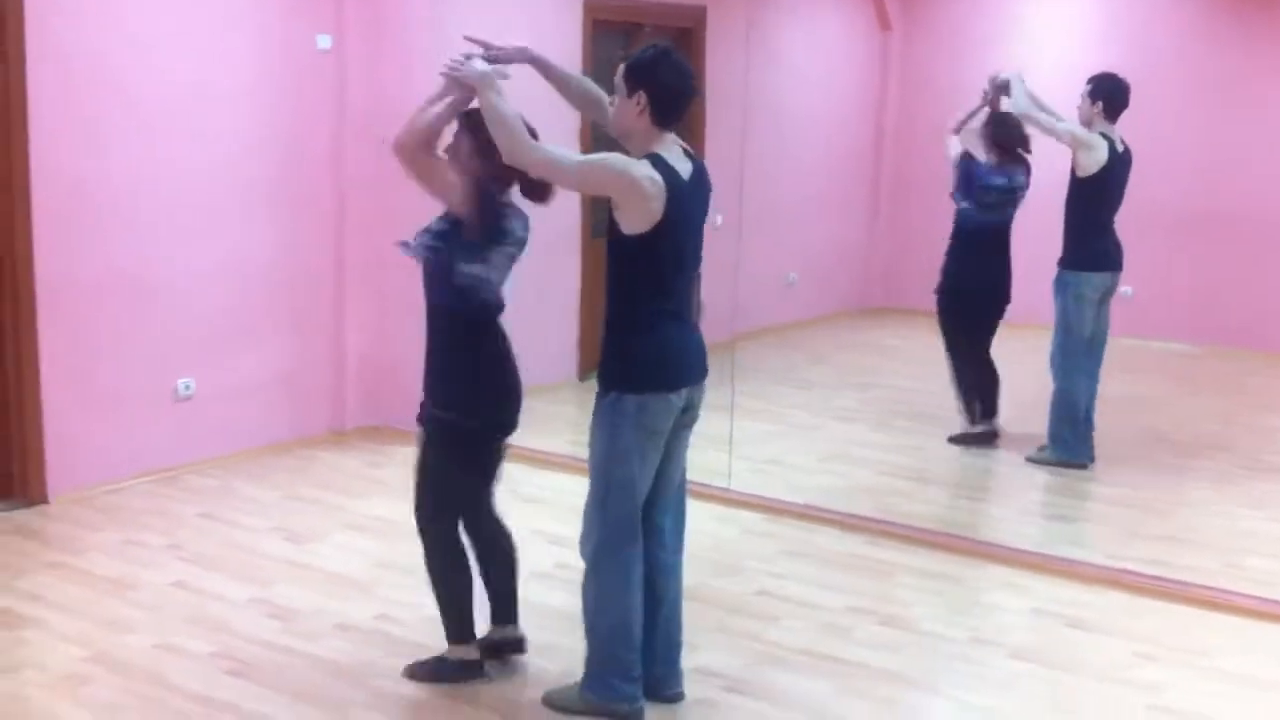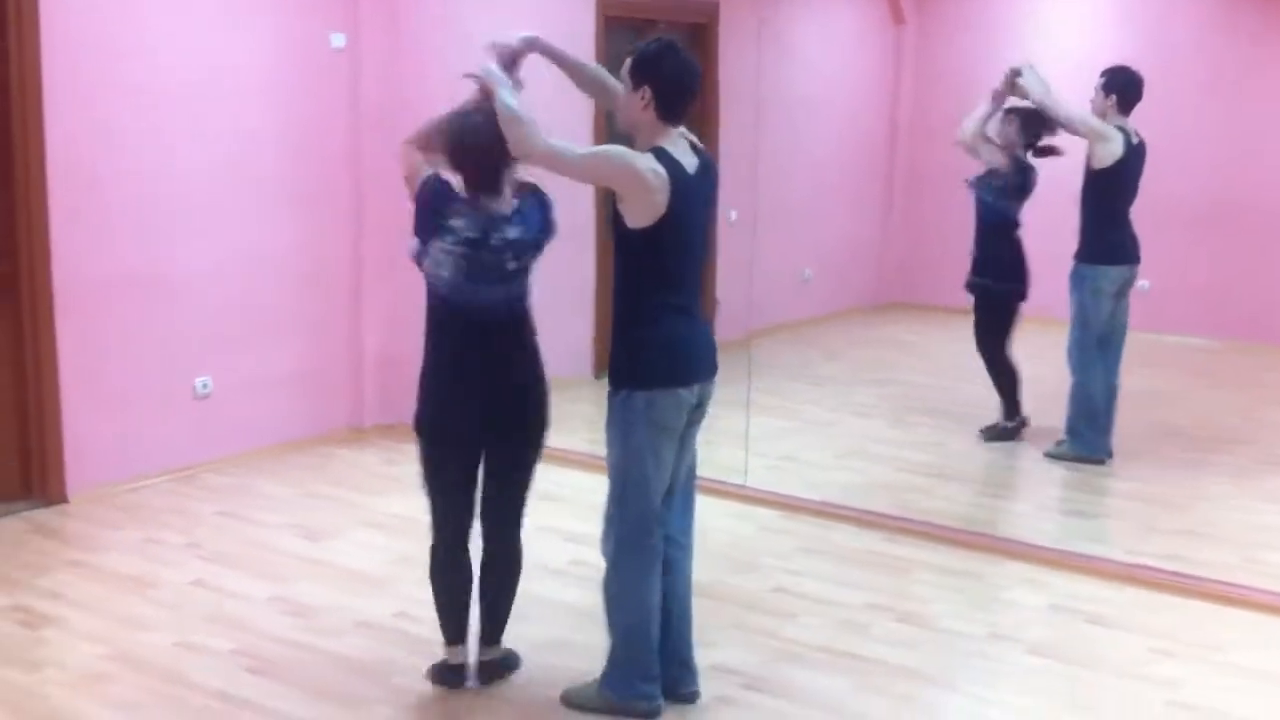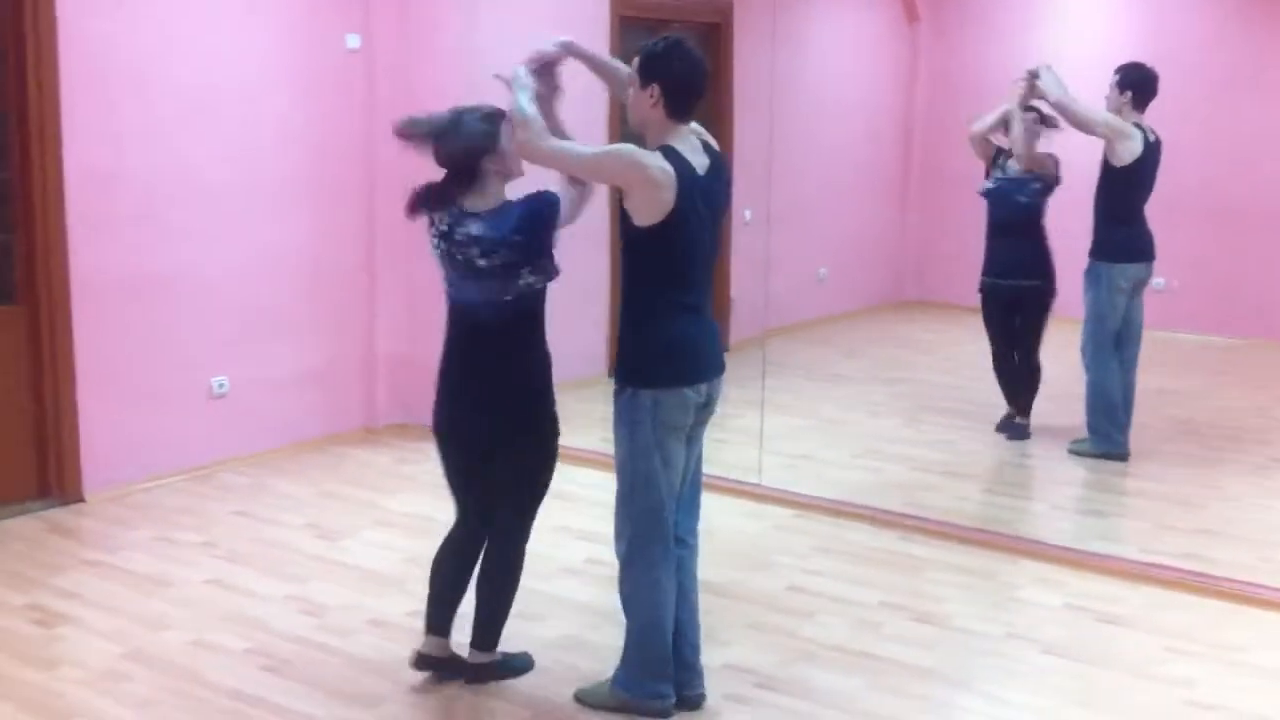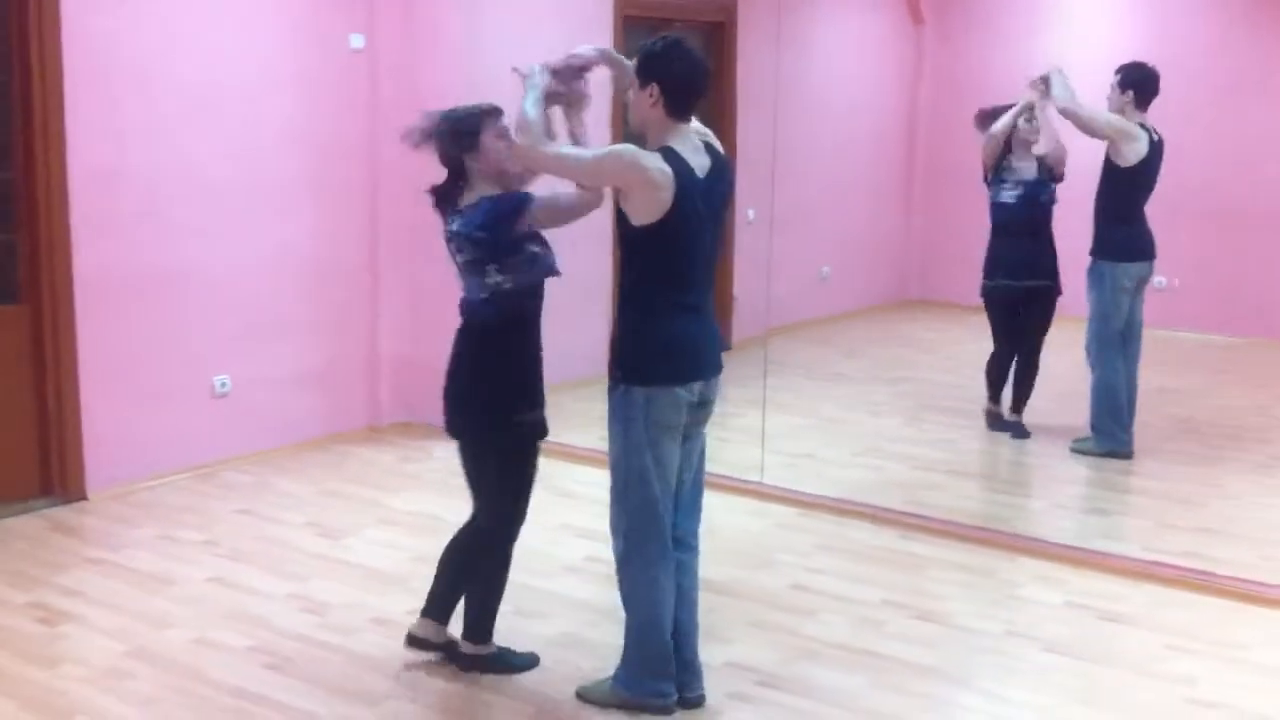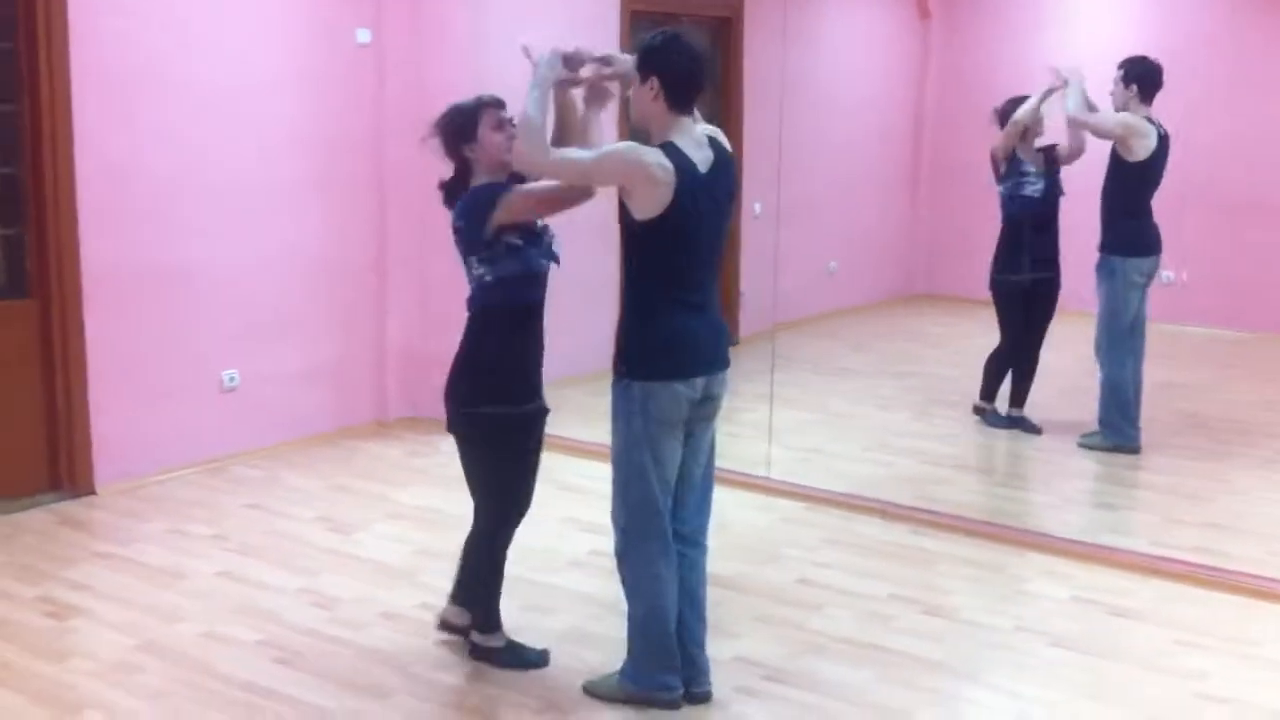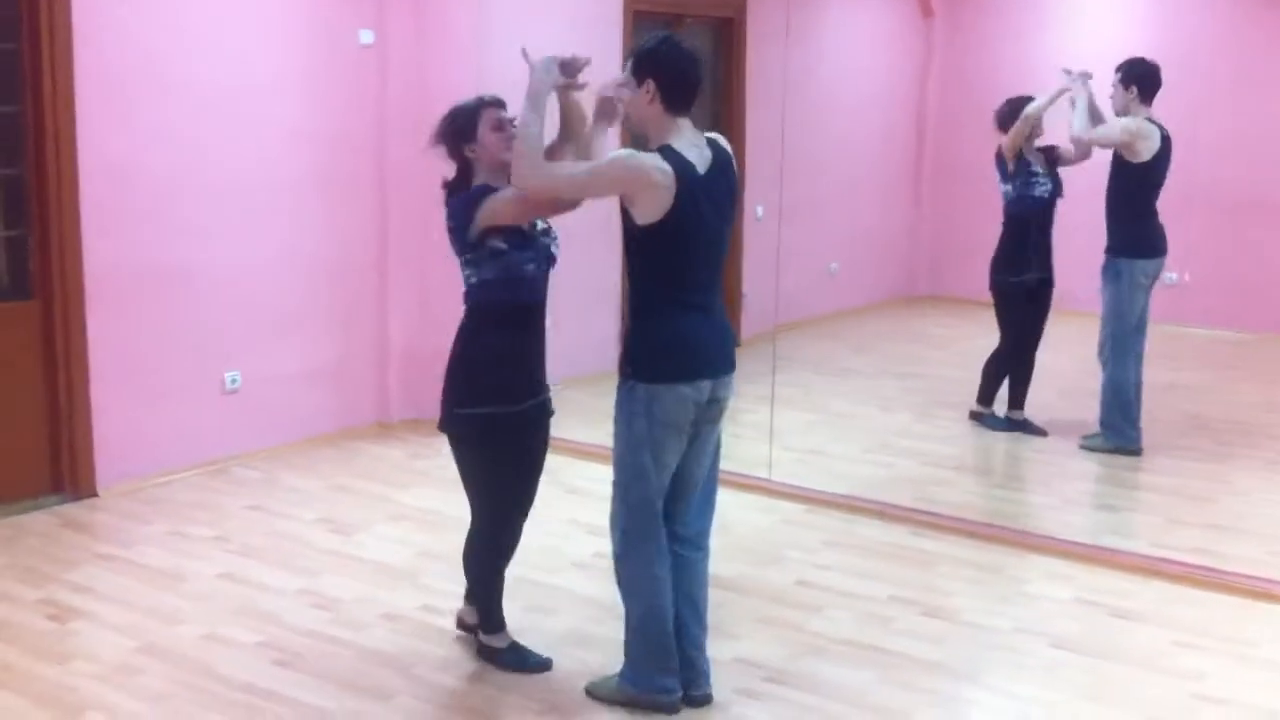
dt=0.1s
person 1, frame 1
left shoulder: (632, 177)
right shoulder: (687, 163)
left elbow: (521, 152)
right elbow: (603, 112)
left wrist: (485, 84)
right wrist: (531, 59)
left hip: (639, 378)
right hip: (683, 371)
left knee: (611, 537)
right knee: (659, 529)
person 1, frame 2
left shoulder: (634, 170)
right shoulder: (695, 157)
left elbow: (526, 143)
right elbow: (629, 100)
left wrist: (499, 82)
right wrist: (547, 51)
left hip: (650, 374)
right hip: (693, 365)
left knee: (633, 534)
right knee: (669, 527)
person 1, frame 3
left shoulder: (643, 168)
right shoulder: (708, 154)
left elbow: (533, 145)
right elbow: (649, 100)
left wrist: (521, 85)
right wrist: (579, 54)
left hip: (655, 373)
right hip: (701, 365)
left knee: (644, 532)
right knee: (676, 526)
person 1, frame 4
left shoulder: (640, 168)
right shoulder: (712, 152)
left elbow: (532, 151)
right elbow: (678, 115)
left wrist: (537, 89)
right wrist: (606, 61)
left hip: (651, 374)
right hip: (700, 366)
left knee: (642, 532)
right knee: (677, 527)
person 1, frame 5
left shoulder: (641, 164)
right shoulder: (719, 150)
left elbow: (530, 157)
right elbow: (681, 110)
left wrist: (542, 80)
right wrist: (624, 69)
left hip: (655, 368)
right hip: (707, 362)
left knee: (643, 525)
right knee: (685, 523)
left ankle: (653, 675)
right ankle: (688, 668)
person 1, frame 6
left shoulder: (638, 169)
right shoulder: (721, 155)
left elbow: (529, 178)
left wrist: (537, 92)
right wrist: (633, 112)
left hip: (659, 371)
right hip: (713, 364)
left knee: (640, 526)
right knee: (686, 525)
person 2, frame 1
left shoulder: (477, 210)
right shoulder: (508, 215)
left elbow: (409, 144)
left wrist: (459, 91)
right wrist: (467, 92)
left hip: (469, 397)
right hip: (462, 389)
left knee: (437, 518)
right knee: (475, 513)
left ankle: (464, 649)
right ankle: (503, 630)
person 2, frame 2
left shoulder: (437, 207)
right shoulder: (535, 213)
left elbow: (419, 144)
right elbow: (518, 189)
left wrist: (475, 105)
right wrist: (497, 104)
left hip: (447, 395)
right hip: (519, 392)
left knee: (449, 526)
right knee: (503, 523)
left ankle: (455, 655)
right ankle: (488, 651)
person 2, frame 3
left shoulder: (446, 214)
right shoulder: (536, 215)
left elbow: (437, 144)
right elbow: (580, 184)
left wrist: (534, 102)
right wrist: (547, 108)
left hip: (460, 397)
right hip: (523, 399)
left knee: (472, 524)
right knee: (510, 528)
left ankle: (438, 644)
right ankle: (483, 654)
person 2, frame 4
left shoulder: (477, 208)
right shoulder: (500, 211)
left elbow: (534, 164)
right elbow: (589, 196)
left wrist: (554, 104)
right wrist: (573, 119)
left hip: (479, 384)
right hip: (501, 388)
left knee: (491, 514)
right knee: (503, 518)
left ankle: (431, 624)
right ankle: (475, 643)
person 2, frame 5
left shoulder: (500, 193)
right shoulder: (482, 203)
left elbow: (562, 152)
right elbow: (578, 187)
left wrist: (566, 94)
right wrist: (593, 109)
left hip: (506, 378)
right hip: (490, 383)
left knee: (501, 504)
right knee: (501, 509)
left ankle: (462, 610)
right ankle: (486, 634)
person 2, frame 6
left shoulder: (518, 189)
right shoulder: (471, 203)
left elbow: (572, 139)
right elbow: (560, 197)
left wrist: (568, 93)
right wrist: (593, 141)
left hip: (525, 377)
right hip: (480, 382)
left knee: (513, 507)
right knee: (494, 511)
left ankle: (476, 611)
right ankle: (491, 633)
person 3, frame 1
left shoulder: (1087, 142)
right shoulder: (1120, 149)
left elbow: (1026, 112)
right elbow: (1061, 124)
left wrist: (1015, 84)
right wrist: (1027, 92)
left hip: (1082, 266)
right hip: (1105, 263)
left knee: (1069, 358)
right knee: (1086, 359)
left ankle: (1068, 448)
right ankle: (1076, 441)
person 3, frame 2
left shoulder: (1103, 133)
right shoulder: (1133, 142)
left elbow: (1046, 100)
right elbow: (1068, 121)
left wrist: (1028, 74)
right wrist: (1029, 92)
left hip: (1099, 259)
right hip: (1122, 257)
left knee: (1085, 351)
right knee: (1105, 352)
left ankle: (1086, 442)
right ankle: (1095, 437)
person 3, frame 3
left shoulder: (1121, 131)
right shoulder: (1148, 138)
left elbow: (1065, 100)
right elbow: (1084, 122)
left wrist: (1046, 75)
right wrist: (1044, 94)
left hip: (1114, 256)
right hip: (1137, 255)
left knee: (1100, 348)
right knee: (1123, 350)
left ankle: (1108, 438)
right ankle: (1112, 434)
person 3, frame 4
left shoulder: (1124, 130)
right shoulder: (1148, 137)
left elbow: (1066, 107)
right elbow: (1084, 119)
left wrist: (1058, 78)
right wrist: (1058, 87)
left hip: (1117, 256)
right hip: (1135, 253)
left knee: (1104, 348)
right knee: (1122, 349)
left ankle: (1111, 437)
right ankle: (1114, 432)
person 3, frame 5
left shoulder: (1133, 126)
right shoulder: (1152, 131)
left elbow: (1075, 116)
right elbow: (1093, 122)
left wrist: (1074, 84)
right wrist: (1076, 91)
left hip: (1125, 250)
right hip: (1141, 248)
left knee: (1113, 343)
right knee: (1128, 343)
left ankle: (1119, 433)
right ankle: (1121, 427)
person 3, frame 6
left shoulder: (1137, 129)
right shoulder: (1153, 133)
left elbow: (1080, 135)
right elbow: (1102, 137)
left wrist: (1079, 97)
right wrist: (1086, 96)
left hip: (1131, 253)
right hip: (1143, 250)
left knee: (1116, 345)
right knee: (1127, 344)
left ankle: (1120, 434)
right ankle: (1122, 427)
person 4, frame 1
left shoulder: (968, 166)
right shoulder: (1018, 172)
left elbow: (958, 136)
left wrist: (986, 105)
right wrist: (996, 106)
left hip: (959, 273)
right hip: (994, 275)
left knee: (959, 349)
right knee: (977, 350)
left ankle: (978, 424)
right ankle: (984, 423)
person 4, frame 2
left shoulder: (1013, 167)
right shoulder: (997, 159)
left elbow: (967, 138)
right elbow: (970, 135)
left wrist: (996, 100)
right wrist: (996, 101)
left hip: (1004, 270)
right hip: (985, 268)
left knee: (990, 345)
right knee: (990, 345)
left ankle: (1012, 417)
right ankle: (1012, 414)
person 4, frame 3
left shoulder: (1046, 163)
right shoulder: (998, 160)
left elbow: (1025, 153)
right elbow: (976, 134)
left wrist: (1018, 104)
right wrist: (1013, 103)
left hip: (1034, 272)
right hip: (998, 268)
left knee: (1025, 351)
right knee: (1002, 349)
left ankle: (1023, 416)
right ankle: (1014, 409)
person 4, frame 4
left shoulder: (1047, 167)
right shoulder: (994, 164)
left elbow: (1058, 152)
right elbow: (992, 133)
left wrist: (1042, 108)
right wrist: (1027, 102)
left hip: (1043, 272)
right hip: (1001, 269)
left knee: (1030, 349)
right knee: (1005, 348)
left ankle: (1014, 414)
right ankle: (995, 407)
person 4, frame 5
left shoulder: (1050, 157)
right shoulder: (1004, 156)
left elbow: (1077, 146)
right elbow: (1015, 122)
left wrist: (1056, 92)
right wrist: (1045, 91)
left hip: (1045, 264)
right hip: (1012, 264)
left knee: (1032, 343)
right knee: (1011, 342)
left ankle: (1015, 410)
right ankle: (985, 403)
person 4, frame 6
left shoulder: (1047, 156)
right shoulder: (1007, 155)
left elbow: (1082, 151)
right elbow: (1029, 118)
right wrist: (1062, 88)
left hip: (1039, 264)
right hip: (1011, 265)
left knee: (1029, 341)
right knee: (1012, 340)
left ankle: (1015, 412)
right ankle: (981, 407)
